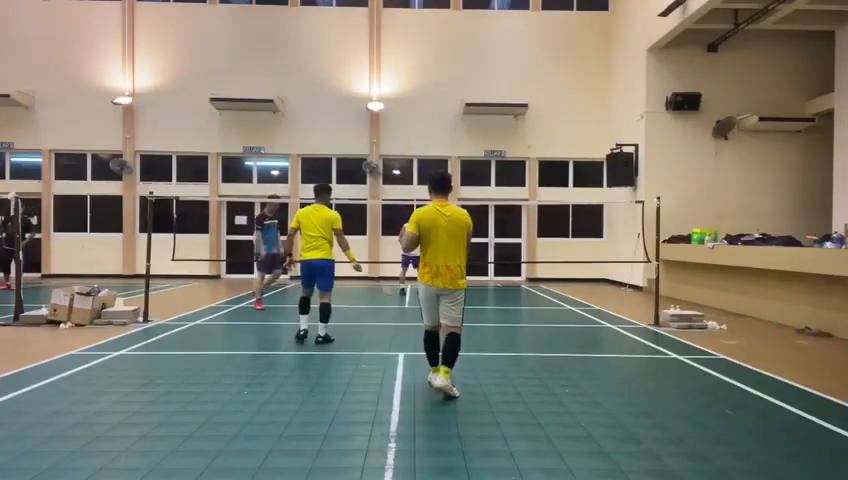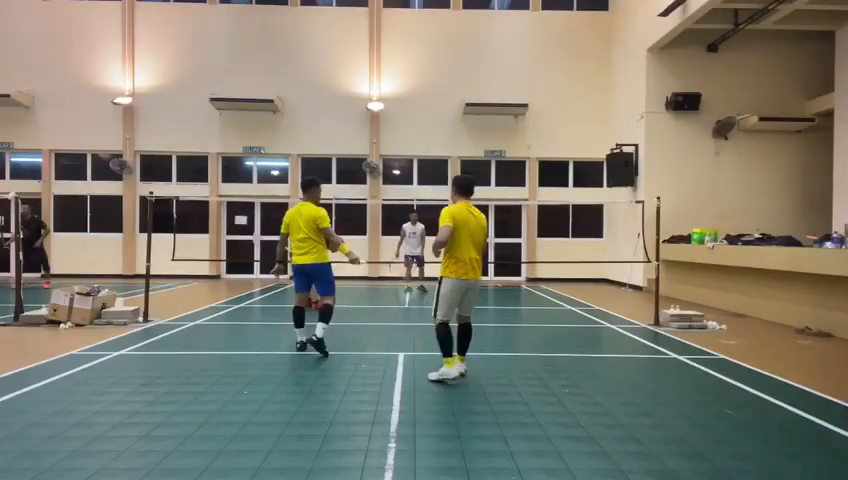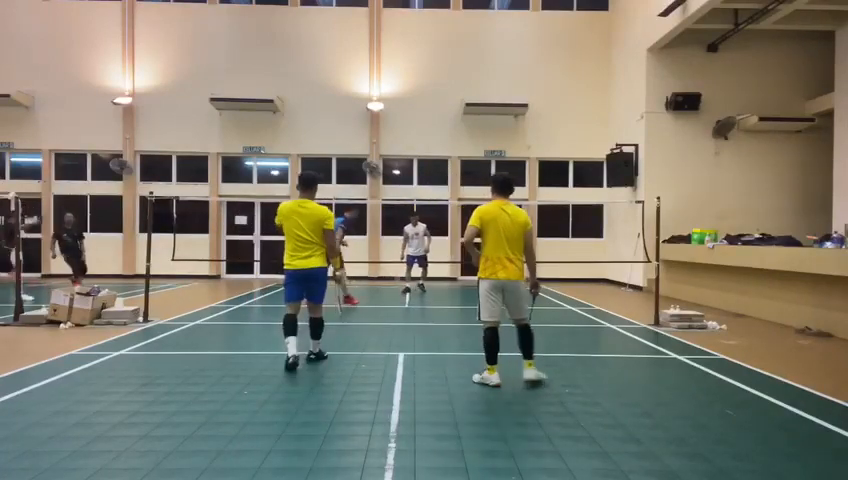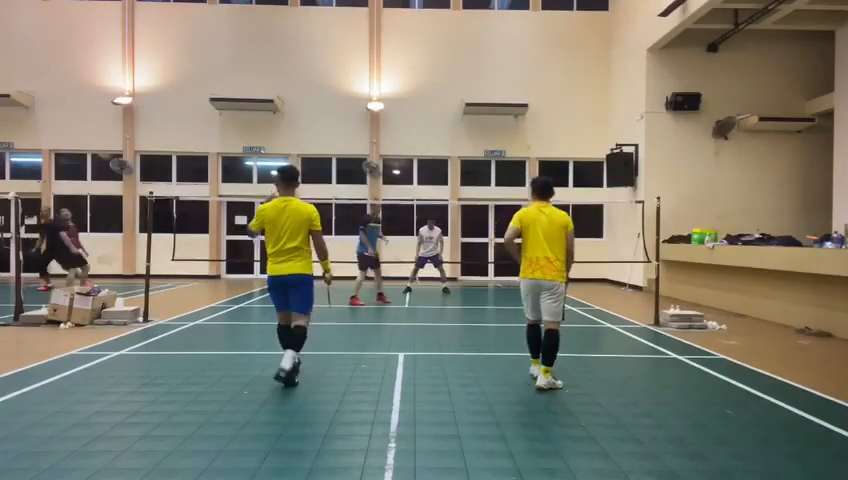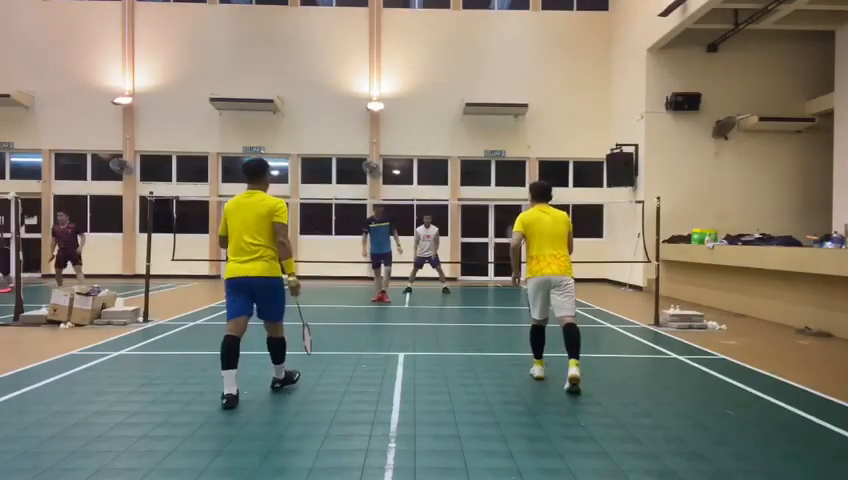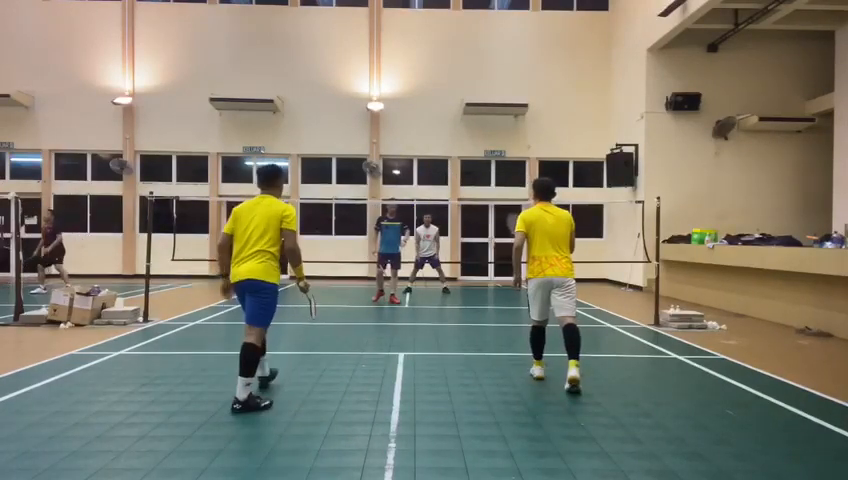
dt=0.7s
person 1, frame 1
left shoulder: (420, 215)
right shoulder: (464, 216)
left elbow: (407, 247)
left wrist: (405, 232)
left hip: (428, 281)
right hip: (455, 283)
left knee: (431, 328)
right knee: (453, 331)
left ankle: (435, 373)
right ankle: (444, 376)
person 1, frame 2
left shoulder: (450, 211)
right shoulder: (481, 217)
left elbow: (443, 238)
left wrist: (435, 247)
left hip: (453, 275)
right hip: (474, 276)
left knee: (441, 320)
right knee: (464, 320)
left ankle: (449, 365)
right ankle: (459, 362)
person 1, frame 3
left shoulder: (482, 211)
right shoulder: (522, 215)
left elbow: (467, 239)
right elbow: (529, 251)
left wrist: (475, 255)
right wrist: (533, 278)
left hip: (490, 276)
right hip: (515, 277)
left knee: (490, 324)
right knee: (522, 323)
left ankle: (491, 373)
right ankle: (530, 369)
person 1, frame 4
left shoulder: (523, 214)
right shoulder: (563, 217)
left elbow: (507, 240)
right elbow: (570, 252)
left wrist: (520, 259)
right wrist: (565, 272)
left hip: (529, 276)
right hip: (554, 277)
left knee: (533, 321)
right knee: (552, 325)
left ankle: (536, 365)
right ankle: (545, 375)
person 1, frame 5
left shoulder: (524, 217)
right shoulder: (564, 217)
left elbow: (514, 245)
left wrist: (515, 270)
left hip: (537, 275)
right hip: (562, 274)
left knee: (538, 321)
right knee: (568, 319)
left ankle: (538, 366)
right ankle: (573, 365)
person 1, frame 6
left shoulder: (527, 216)
right shoulder: (566, 216)
left elbow: (518, 245)
left wrist: (516, 273)
left hip: (538, 276)
right hip: (564, 275)
left knee: (538, 322)
right knee: (568, 320)
left ankle: (538, 366)
right ankle: (573, 367)
person 2, frame 1
left shoulder: (301, 213)
right shoulder: (332, 215)
left elbow: (290, 235)
right elbow: (341, 239)
left wrist: (289, 256)
right wrist: (352, 259)
left hip: (306, 260)
right hip: (325, 260)
left knee: (306, 294)
right knee: (325, 297)
left ankle: (303, 328)
right ankle: (321, 334)
person 2, frame 2
left shoulder: (290, 213)
right shoulder: (319, 212)
left elbow: (282, 240)
right elbow: (331, 235)
left wrist: (280, 262)
right wrist: (348, 252)
left hip: (298, 264)
right hip: (318, 263)
left knee: (300, 301)
right knee: (328, 299)
left ankle: (301, 340)
right ankle: (318, 336)
person 2, frame 3
left shoulder: (284, 208)
right shoulder: (324, 212)
left elbow: (279, 225)
right elbow: (331, 243)
left hip: (293, 268)
right hip: (317, 267)
left knee: (291, 311)
right knee: (315, 310)
left ankle: (292, 353)
right ankle: (314, 351)
person 2, frame 4
left shoulder: (264, 210)
right shoulder: (309, 211)
left elbow: (252, 232)
right elbow: (319, 244)
right wrist: (326, 269)
left hip: (275, 273)
right hip: (301, 272)
left knee: (284, 320)
right knee: (300, 321)
left ankle: (290, 362)
right ankle: (286, 367)
person 2, frame 5
left shoulder: (230, 206)
right shoulder: (275, 204)
left elbow: (223, 242)
right elbow: (282, 240)
right wrist: (291, 274)
left hip: (235, 275)
right hip: (266, 274)
left knee: (234, 330)
right knee: (275, 327)
left ankle: (229, 391)
right ankle: (280, 376)
person 2, frame 6
left shoulder: (240, 209)
right shoulder: (284, 210)
left elbow: (223, 244)
right elbow: (290, 247)
left wrist: (225, 277)
right wrist: (300, 277)
left hip: (238, 276)
right hip: (262, 276)
left knee: (257, 328)
right knee: (253, 334)
left ankle: (263, 373)
right ankle: (242, 396)
